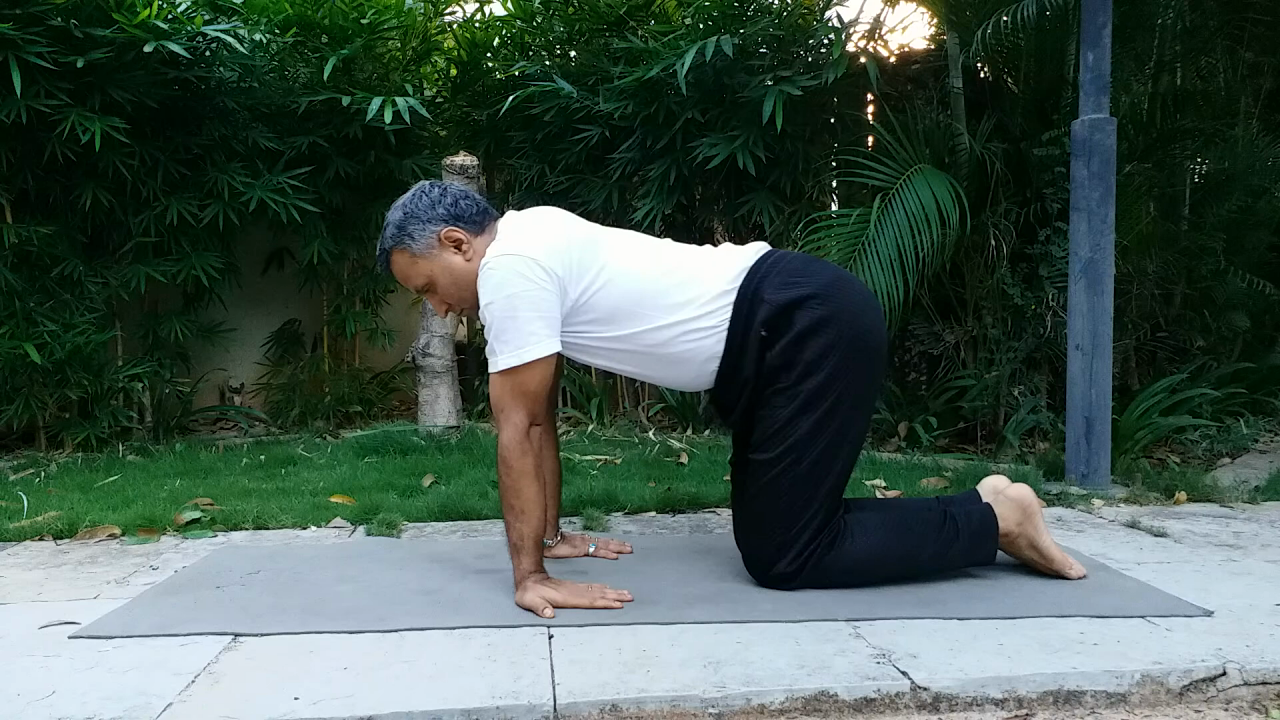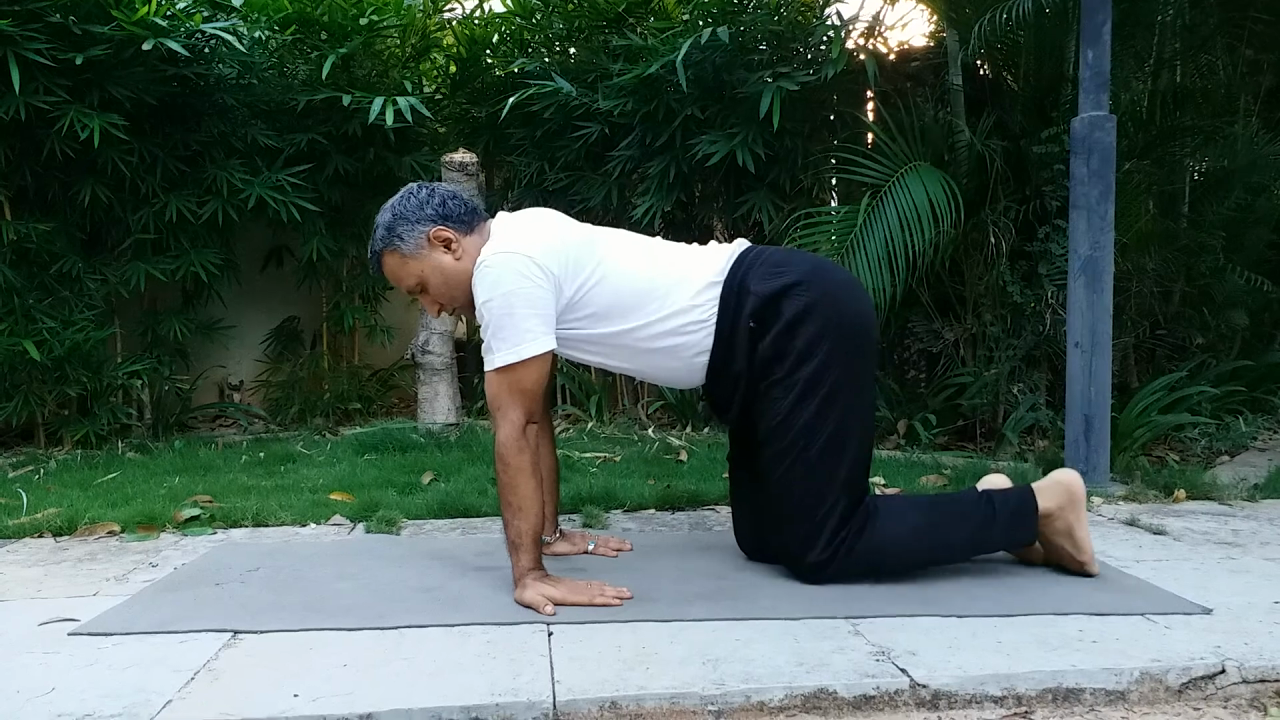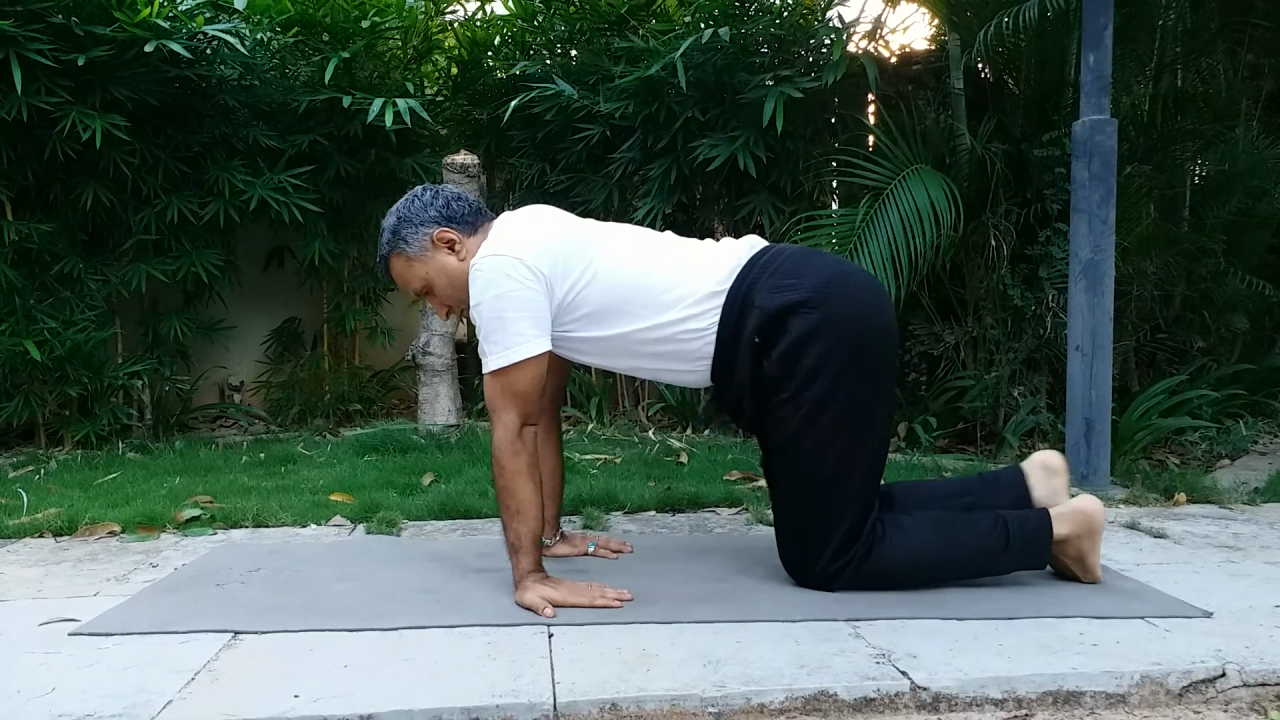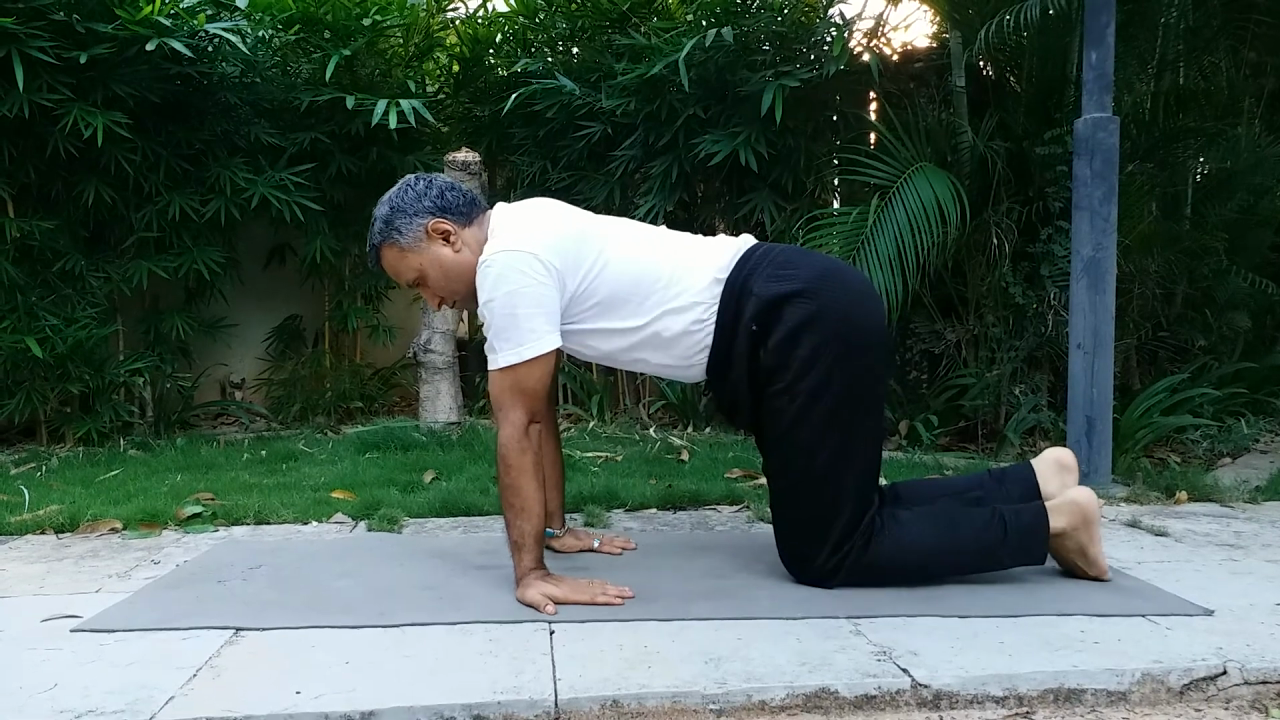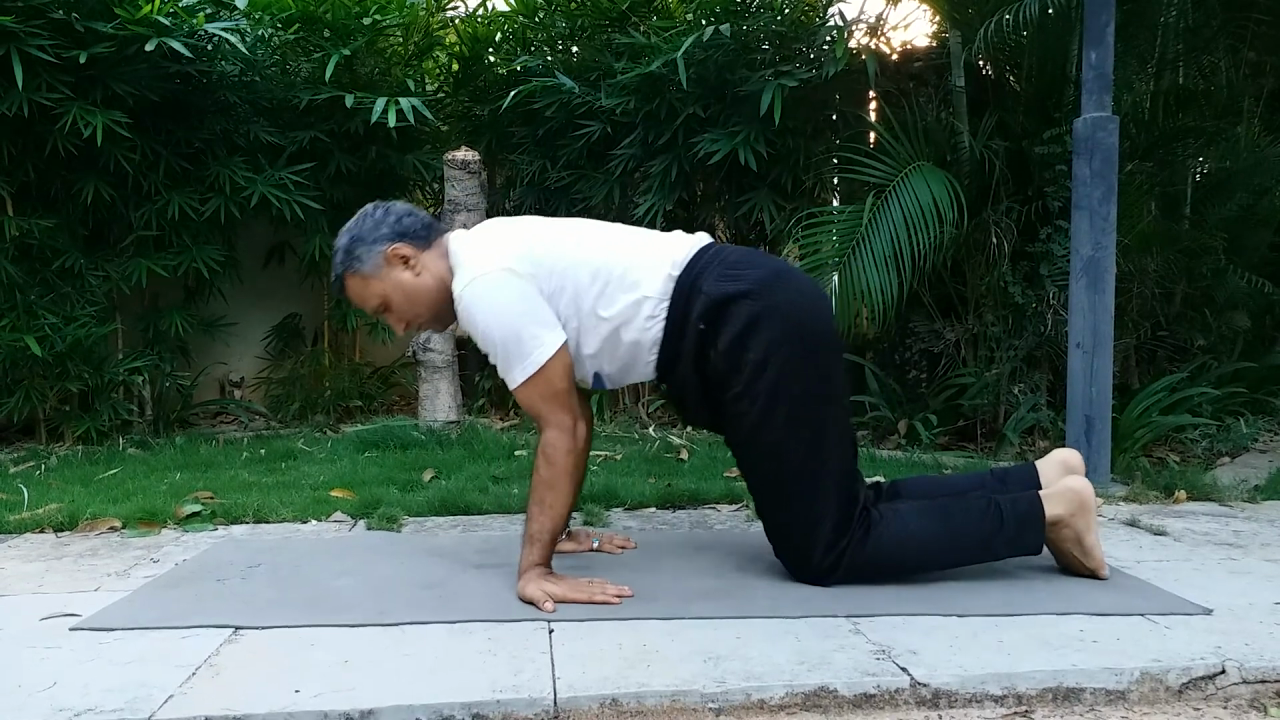
dt=0.5s
person 1, frame 1
left shoulder: (510, 271)
right shoulder: (528, 248)
left elbow: (519, 430)
right elbow: (539, 418)
left wrist: (530, 575)
right wrist: (550, 534)
left hip: (810, 327)
right hip: (796, 323)
left knee: (783, 557)
right knee: (773, 527)
left ankle: (996, 521)
right ankle: (980, 505)
person 1, frame 2
left shoulder: (504, 269)
right shoulder: (516, 250)
left elbow: (515, 428)
right elbow: (535, 419)
left wrist: (528, 573)
right wrist: (548, 532)
left hip: (799, 321)
right hip: (785, 320)
left knee: (821, 550)
right knee: (766, 537)
left ankle: (1037, 505)
right ankle: (986, 506)
person 1, frame 3
left shoulder: (498, 269)
right shoulder: (528, 246)
left elbow: (514, 429)
right elbow: (542, 412)
left wrist: (527, 574)
right wrist: (550, 533)
left hip: (812, 325)
right hip: (812, 309)
left knee: (828, 556)
right knee: (826, 514)
left ankle: (1055, 528)
right ankle: (1026, 486)
person 1, frame 4
left shoulder: (507, 265)
right shoulder: (520, 236)
left elbow: (518, 427)
right elbow: (538, 413)
left wrist: (530, 571)
right wrist: (555, 527)
left hip: (803, 324)
right hip: (808, 309)
left knee: (827, 554)
right knee: (837, 515)
left ankle: (1048, 521)
right ankle: (1035, 481)
person 1, frame 5
left shoulder: (483, 286)
right shoulder: (489, 258)
left elbow: (565, 427)
right elbow: (568, 410)
left wrist: (535, 566)
right wrist: (557, 529)
left hip: (753, 325)
right hip: (758, 313)
left knee: (826, 549)
right knee: (833, 512)
left ankle: (1043, 508)
right ankle: (1039, 477)
